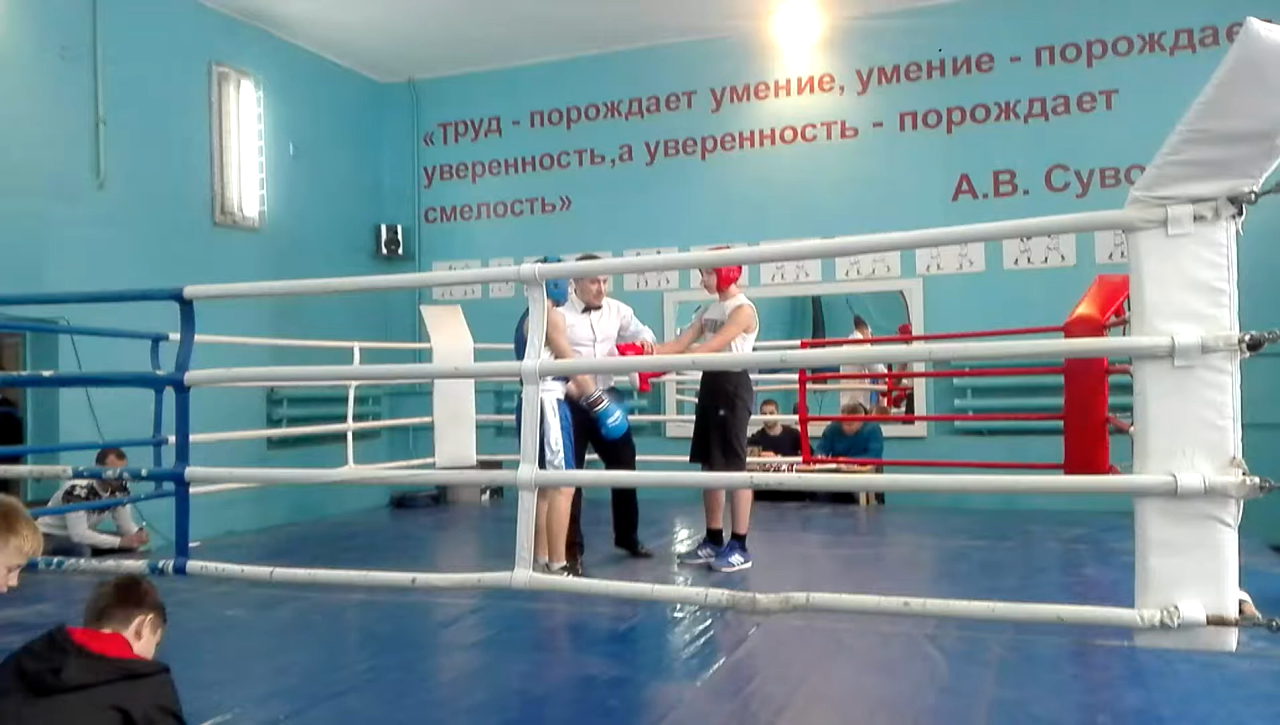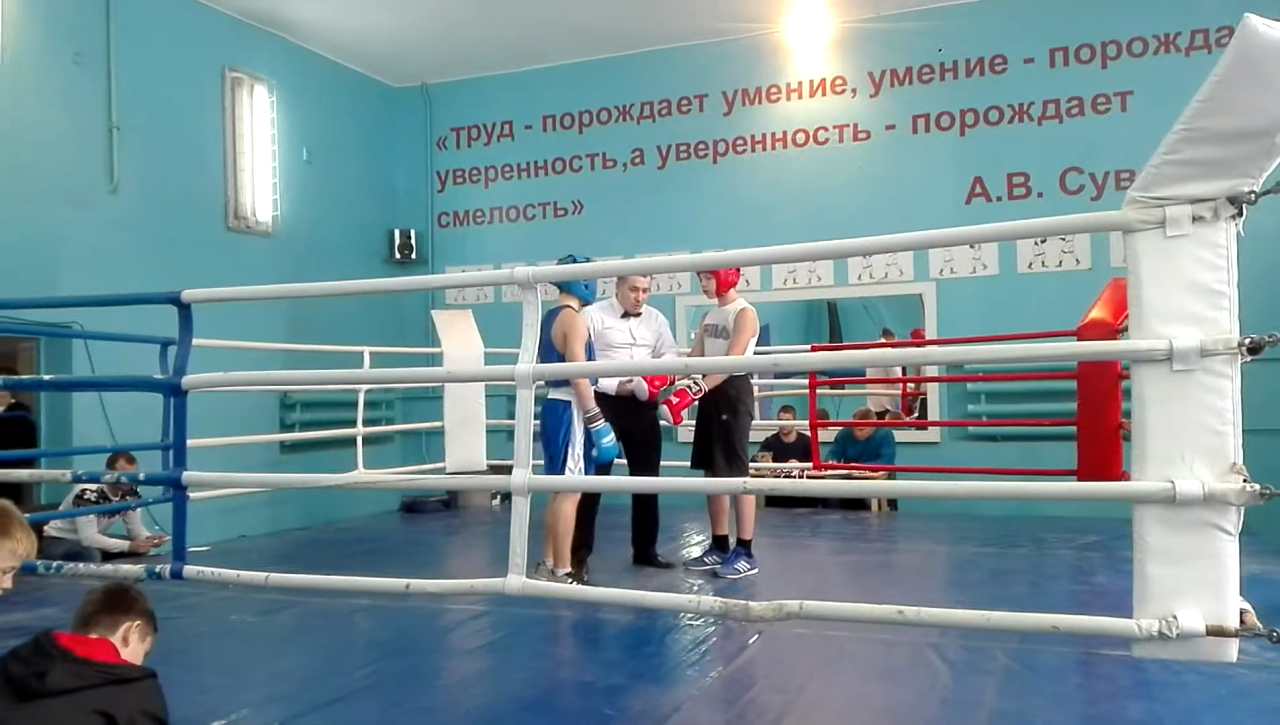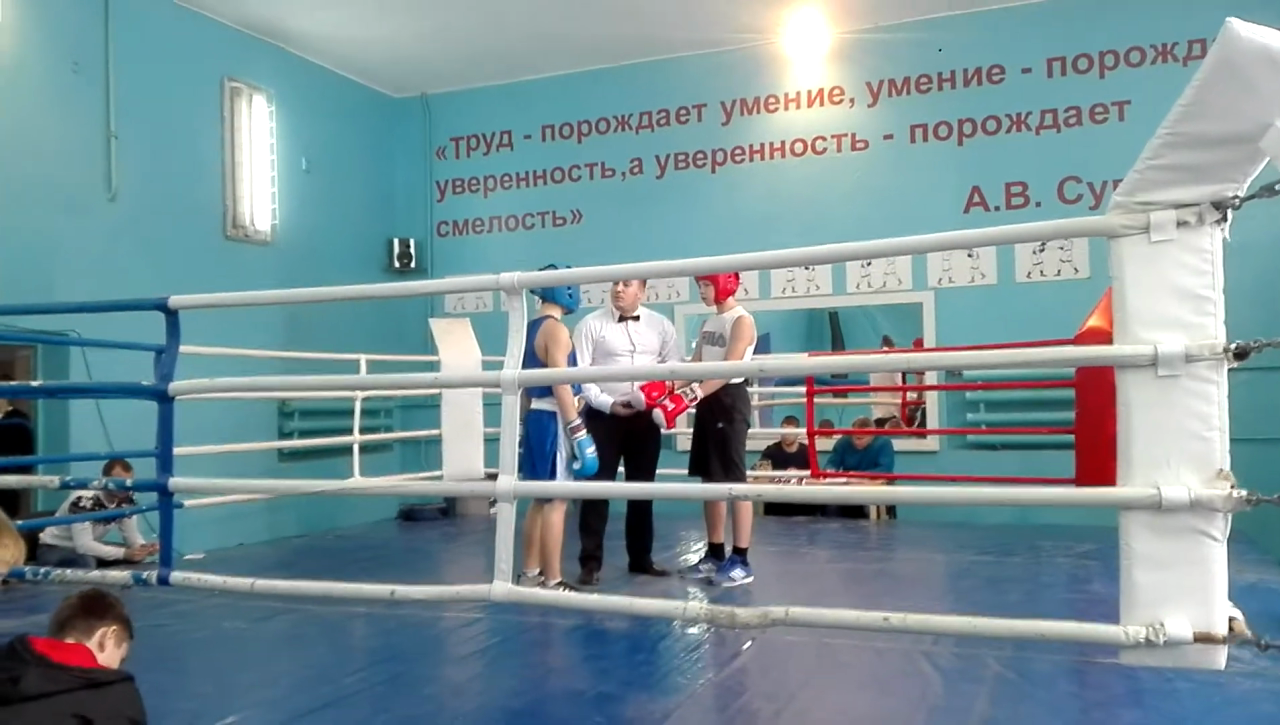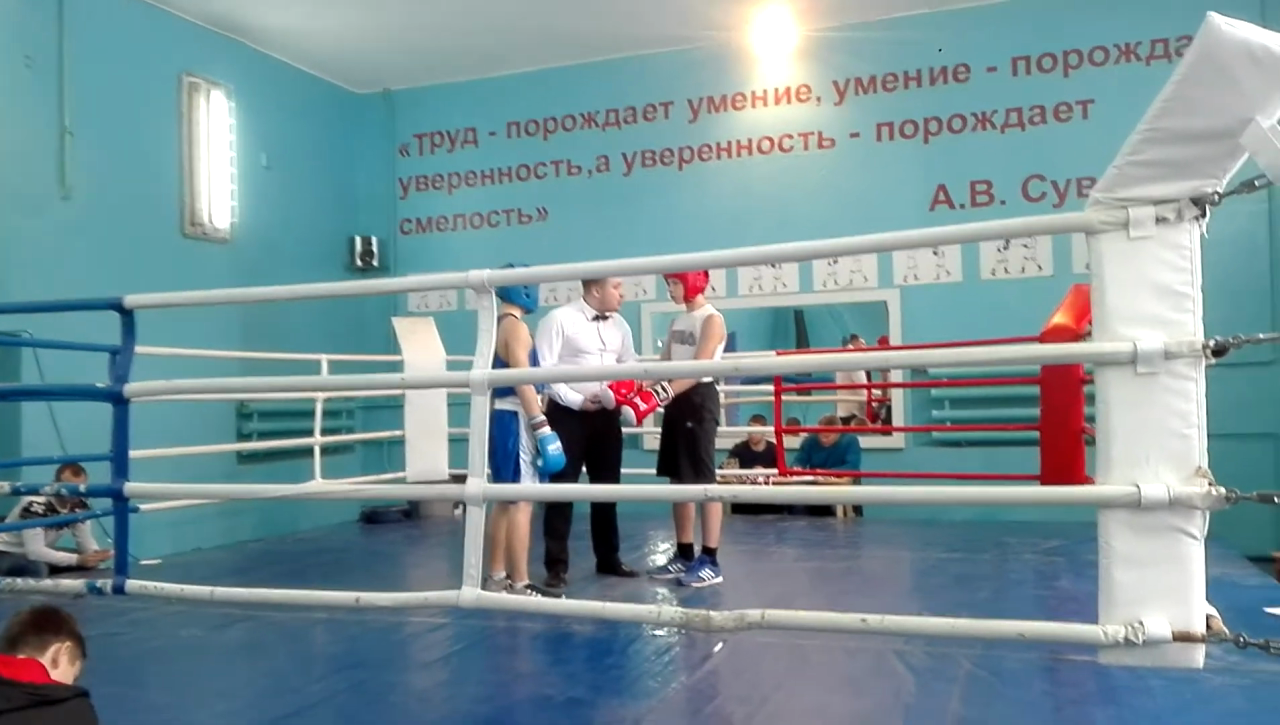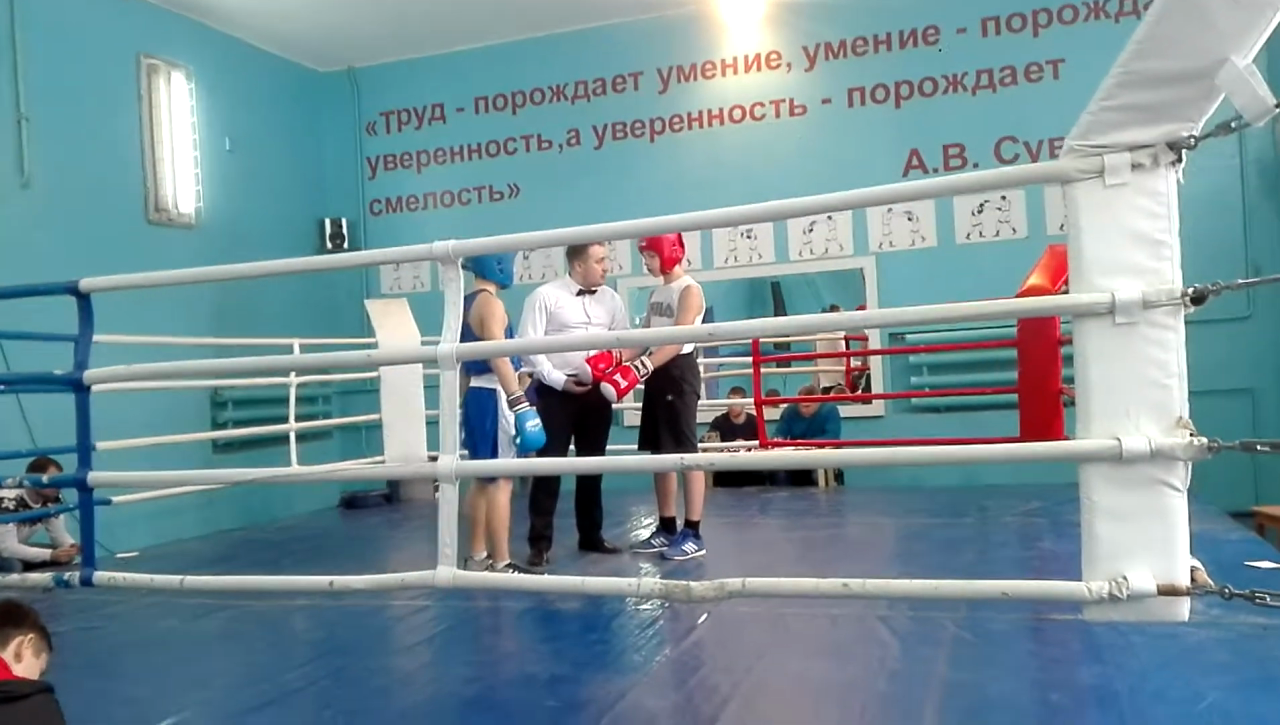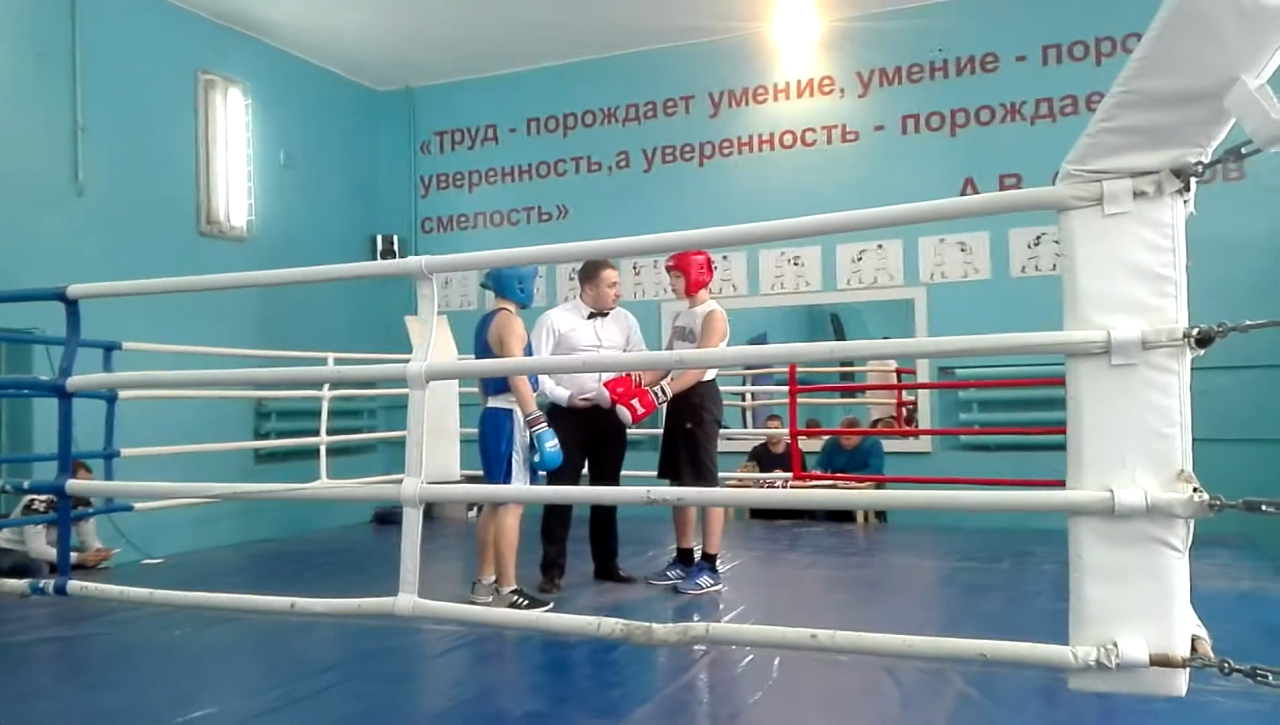
dt=0.7s
person 1, frame 1
left shoulder: (527, 318)
right shoulder: (550, 316)
left wrist: (578, 393)
right wrist: (600, 402)
left hip: (535, 402)
right hip: (548, 405)
left knee: (544, 487)
right knee: (562, 487)
left ankle: (541, 559)
right ankle: (557, 566)
person 1, frame 2
left shoulder: (549, 318)
right shoulder: (573, 319)
right elbow: (578, 375)
right wrist: (597, 419)
left hip: (553, 405)
right hip: (571, 408)
left knee: (559, 490)
right knee: (569, 491)
left ankle: (548, 563)
right ankle: (561, 572)
person 1, frame 3
left shoulder: (530, 329)
right shoulder: (556, 330)
right elbow: (560, 385)
left wrist: (522, 428)
right wrist: (579, 431)
left hip: (534, 417)
right hip: (553, 419)
left knee: (540, 499)
right knee: (556, 501)
left ankle: (530, 573)
right ankle: (552, 582)
person 1, frame 4
left shoulder: (494, 327)
right shoulder: (516, 327)
right elbow: (522, 381)
right wrist: (542, 427)
left hip: (500, 416)
right hip: (516, 418)
left knee: (504, 500)
right knee: (521, 501)
left ankle: (497, 576)
right ankle: (520, 584)
person 1, frame 5
left shoulder: (466, 304)
right shoulder: (490, 303)
right elbow: (498, 357)
right wrist: (520, 402)
left hip: (476, 394)
right hip: (493, 396)
left knee: (482, 479)
right knee: (500, 481)
left ankle: (477, 557)
right ankle: (501, 564)
person 1, frame 6
left shoulder: (485, 322)
right shoulder: (510, 322)
right elbow: (517, 377)
right wrist: (538, 423)
left hip: (493, 414)
right hip: (511, 416)
left knee: (495, 501)
right knee: (511, 504)
left ankle: (485, 582)
right ankle: (506, 591)
person 2, frame 1
left shoulder: (743, 310)
right shoulder: (709, 310)
left elbow: (712, 348)
right elbow: (682, 341)
left hip: (732, 386)
right hip: (710, 384)
left knee: (734, 467)
right knee: (710, 466)
left ankle: (739, 546)
right ankle: (714, 540)
person 2, frame 2
left shoulder: (744, 313)
right shoulder: (709, 316)
right elbow: (694, 358)
left wrist: (695, 390)
left hip: (733, 391)
right hip: (710, 393)
left knee: (737, 472)
right knee: (713, 471)
left ankle: (745, 552)
right ankle: (720, 546)
person 2, frame 3
left shoulder: (742, 321)
right shoulder: (709, 323)
right elbow: (696, 366)
left wrist: (689, 395)
right wrist: (667, 387)
left hip: (729, 400)
right hip: (707, 402)
left knee: (734, 480)
right knee: (710, 480)
left ankle: (741, 561)
right ankle: (715, 554)
person 2, frame 4
left shoulder: (711, 320)
right shoulder: (678, 322)
right elbow: (663, 364)
left wrist: (659, 394)
right wrist: (634, 386)
left hip: (698, 399)
right hip: (676, 401)
left knee: (704, 480)
right knee: (679, 480)
left ankle: (710, 561)
right ankle: (684, 554)
person 2, frame 5
left shoulder: (689, 291)
right shoulder: (657, 293)
left elbow: (677, 341)
left wrist: (639, 368)
right wrist: (615, 359)
left hip: (678, 372)
right hip: (656, 374)
left knee: (686, 452)
right knee: (660, 454)
left ankle: (693, 534)
right ankle: (667, 527)
person 2, frame 6
left shoulder: (713, 316)
right shoulder: (681, 317)
left elbow: (699, 368)
left wrist: (657, 394)
right wrist: (634, 382)
left hip: (700, 399)
right hip: (678, 400)
left knee: (705, 483)
right knee: (679, 483)
left ankle: (709, 567)
right ankle: (684, 559)
person 3, frame 1
left shoulder: (617, 310)
right shoulder: (558, 314)
left elbow: (640, 332)
left wrist: (643, 341)
left hip: (607, 400)
right hip: (570, 403)
left knee: (624, 467)
left ankle: (627, 537)
right ankle: (572, 548)
person 3, frame 2
left shoulder: (656, 319)
right shoulder: (593, 316)
left elbow: (670, 354)
right wrist: (612, 385)
left hip: (642, 406)
right hip: (604, 405)
left knee: (647, 477)
right knee: (593, 478)
left ankle: (645, 549)
right ankle: (579, 553)
person 3, frame 3
left shoulder: (660, 325)
right shoulder: (591, 325)
left elbow: (674, 363)
right wrist: (607, 403)
left hip: (645, 415)
right hip: (603, 415)
left knee: (643, 487)
left ankle: (641, 558)
right ankle: (591, 563)
person 3, frame 4
left shoulder: (619, 325)
right shoulder: (559, 320)
left elbow: (629, 362)
right elbow: (543, 370)
right wrist: (577, 401)
left hip: (607, 414)
right hip: (568, 414)
left knee: (607, 487)
right knee: (562, 487)
left ankle: (608, 558)
right ankle: (557, 566)
person 3, frame 5
left shoulder: (610, 299)
right shoulder: (544, 296)
right wrist: (559, 380)
left hip: (596, 390)
right hip: (557, 391)
left ankle: (591, 535)
right ankle: (540, 543)
person 3, frame 6
left shoulder: (625, 320)
right shoulder: (555, 320)
right wrist: (565, 396)
left hip: (610, 415)
right hip: (568, 415)
left knee: (607, 490)
right knee: (562, 489)
left ankle: (607, 564)
right ankle: (552, 569)
